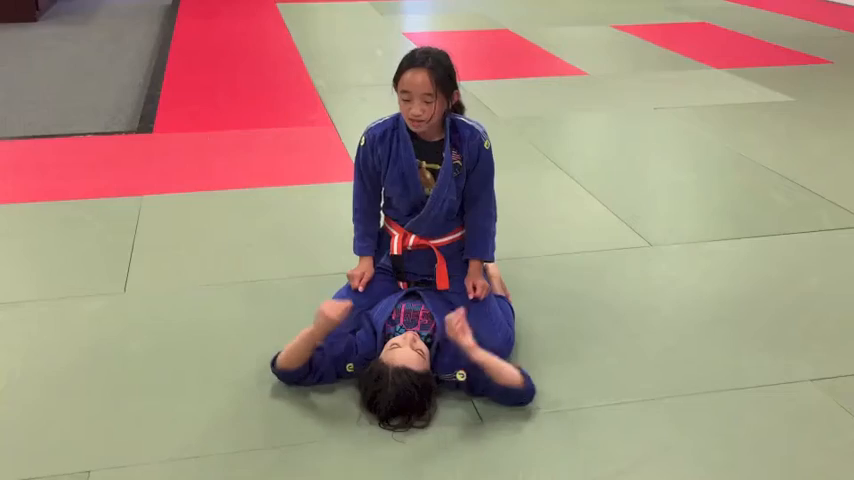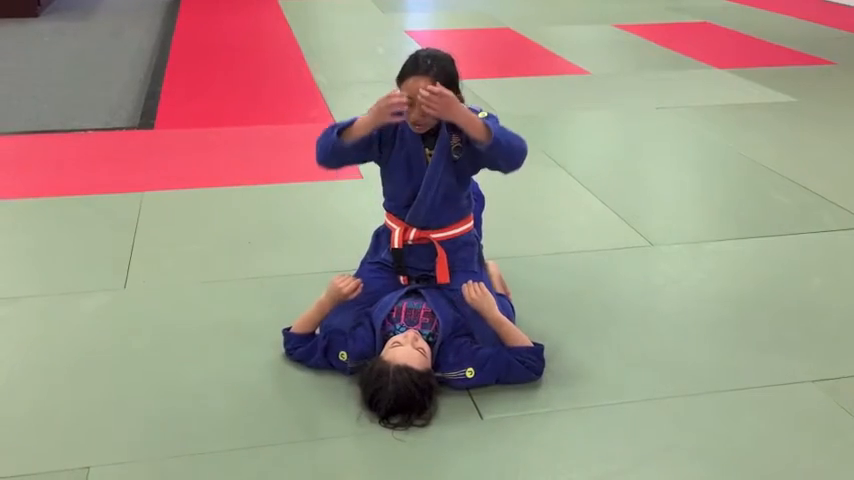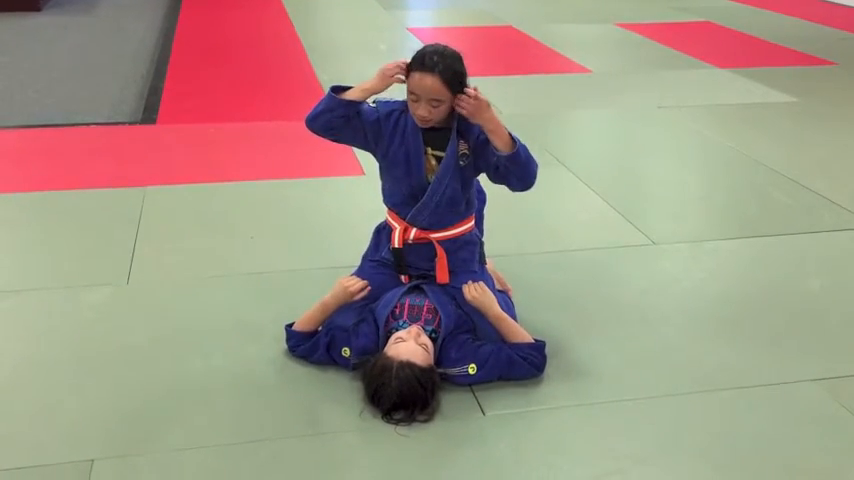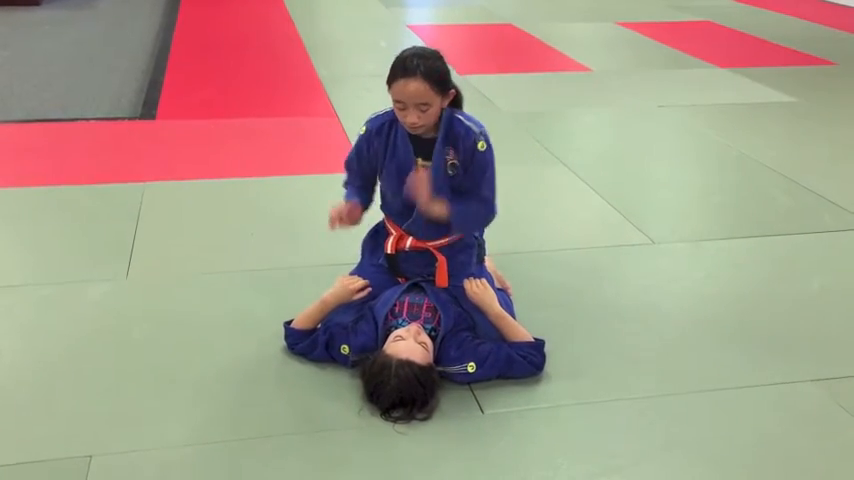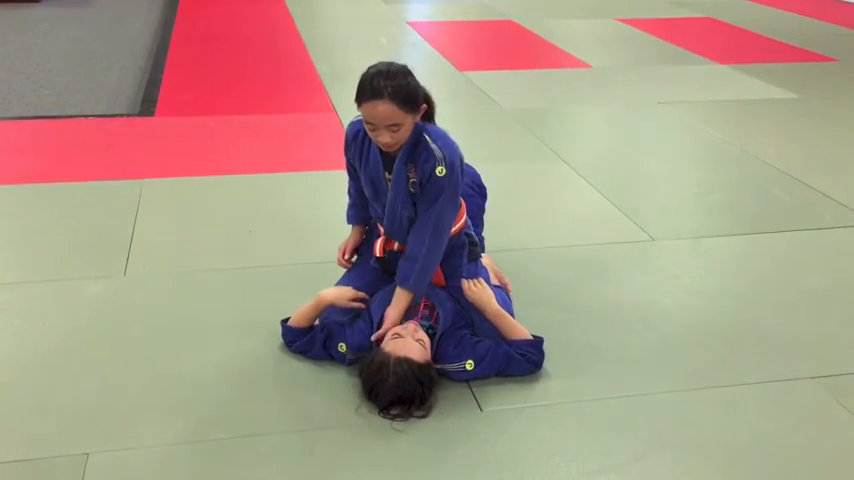
dt=0.7s
person 1, frame 1
left shoulder: (473, 140)
right shoulder: (376, 139)
left elbow: (481, 207)
right elbow: (365, 202)
left wrist: (475, 266)
right wrist: (365, 258)
left hip: (453, 252)
right hip: (395, 251)
person 1, frame 2
left shoulder: (466, 125)
right shoulder: (387, 126)
left elbow: (513, 155)
right elbow: (328, 153)
left wrist: (462, 116)
right wrist: (371, 120)
left hip: (454, 249)
right hip: (395, 245)
left knee: (497, 342)
right knee: (338, 334)
person 1, frame 3
left shoulder: (475, 130)
right shoulder: (387, 121)
left elbow: (523, 178)
right elbow: (321, 122)
left wrist: (490, 124)
right wrist: (370, 87)
left hip: (455, 252)
right hip: (397, 244)
person 1, frame 4
left shoulder: (471, 138)
right shoulder: (378, 130)
left elbow: (480, 211)
right elbow: (361, 178)
left wrist: (432, 206)
right wrist: (353, 207)
left hip: (451, 252)
right hip: (393, 245)
left ankle: (481, 270)
person 1, frame 5
left shoulder: (441, 156)
right shoulder: (357, 136)
left elbow: (429, 236)
left wrist: (398, 306)
right wrist: (357, 231)
left hip: (443, 248)
right hip: (386, 241)
right knee: (337, 312)
left ankle: (479, 262)
person 2, frame 1
left shoulder: (362, 353)
right shoulder: (450, 364)
left elbow: (285, 369)
right elbow: (521, 390)
left wrist: (317, 330)
right wrist: (473, 350)
right ankle: (490, 274)
person 2, frame 2
left shoulder: (359, 350)
right shoulder: (454, 363)
left elbow: (296, 343)
right elbow: (531, 362)
left wrist: (328, 299)
right wrist: (491, 312)
person 2, frame 3
left shoulder: (360, 347)
right shoulder: (458, 362)
left elbow: (298, 339)
right elbow: (533, 357)
left wrist: (332, 300)
right wrist: (492, 309)
person 2, frame 4
left shoulder: (361, 344)
right shoulder: (456, 359)
left elbow: (297, 337)
right elbow: (532, 357)
left wrist: (330, 298)
right wrist: (493, 307)
person 2, frame 5
left shoulder: (358, 342)
right shoulder: (454, 357)
left elbow: (295, 335)
right elbow: (531, 355)
left wrist: (323, 298)
right wrist: (490, 306)
